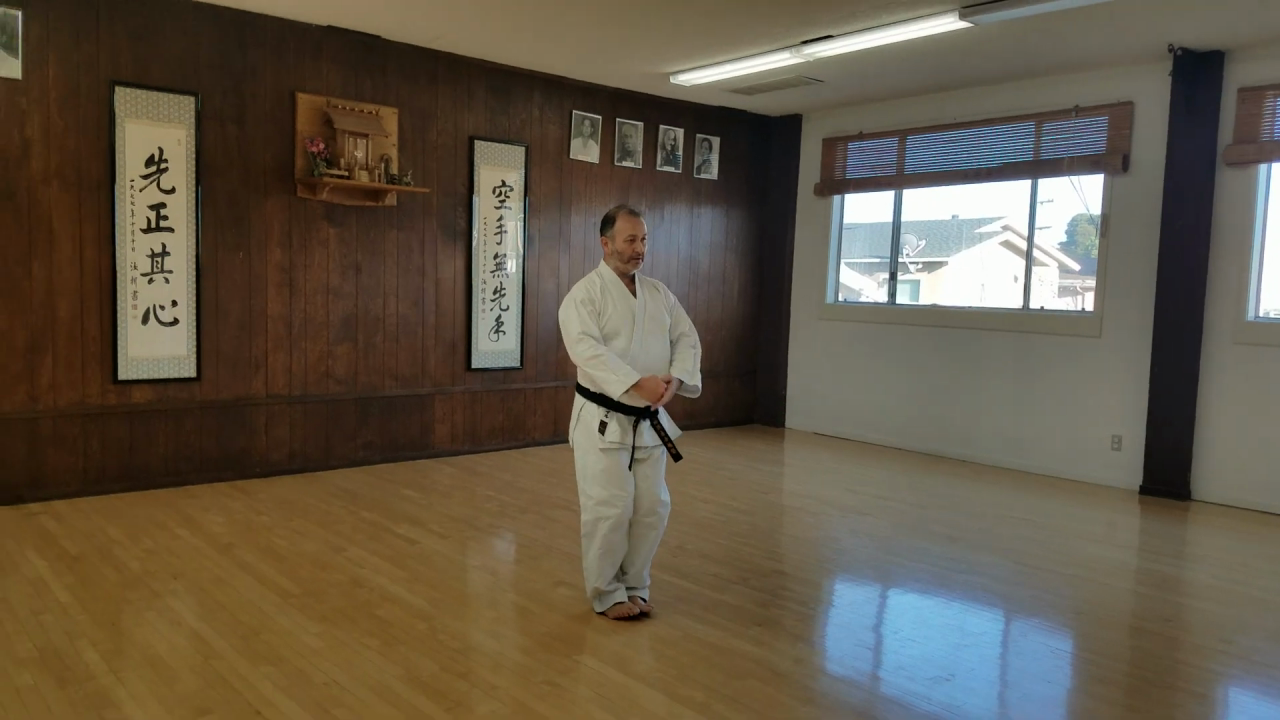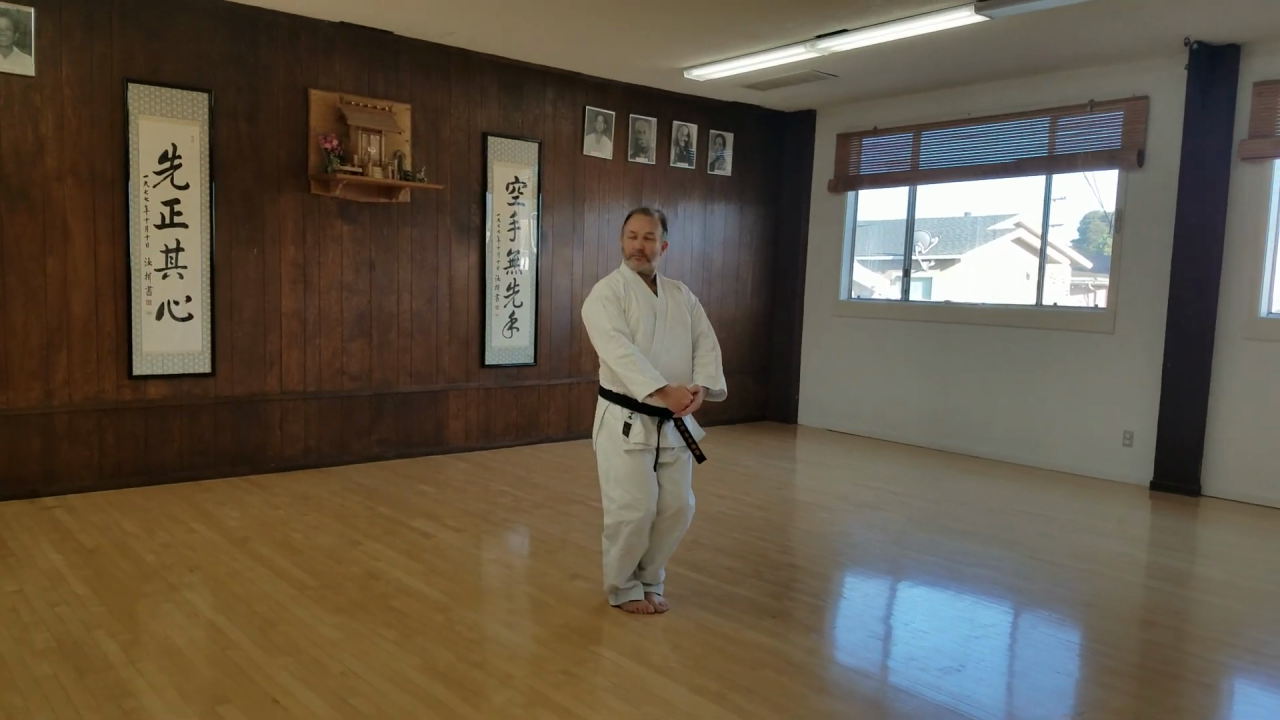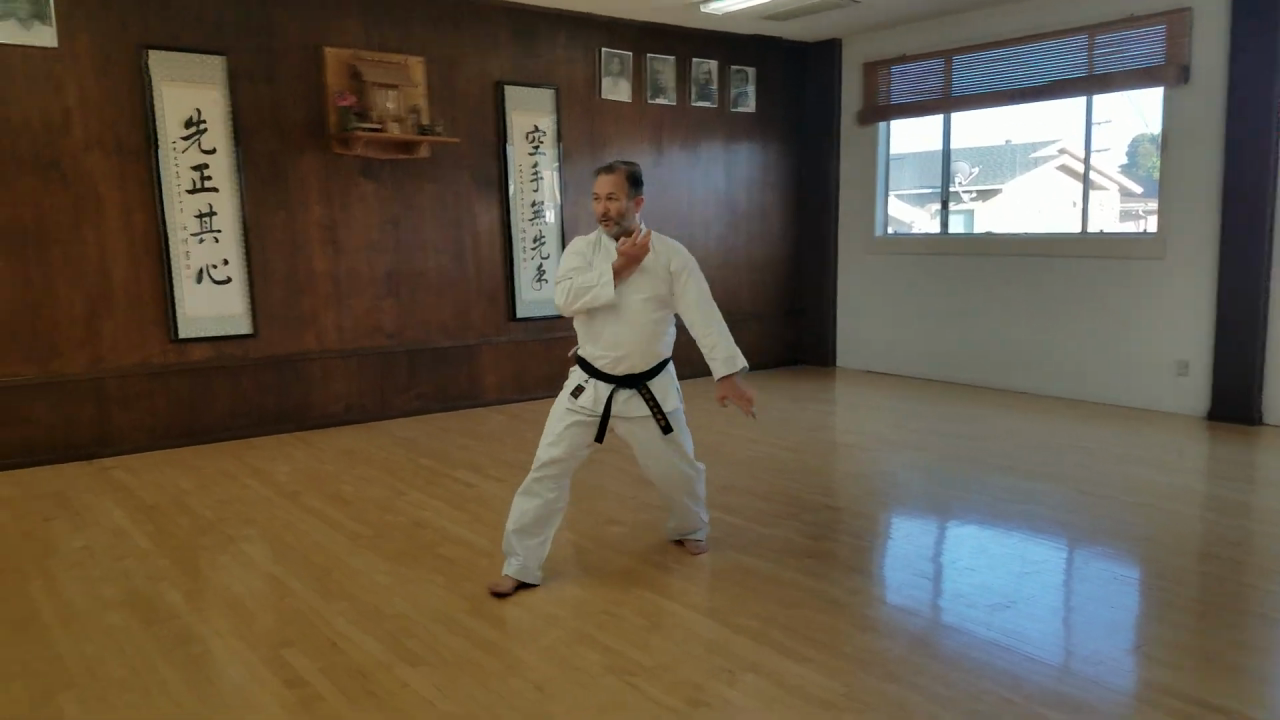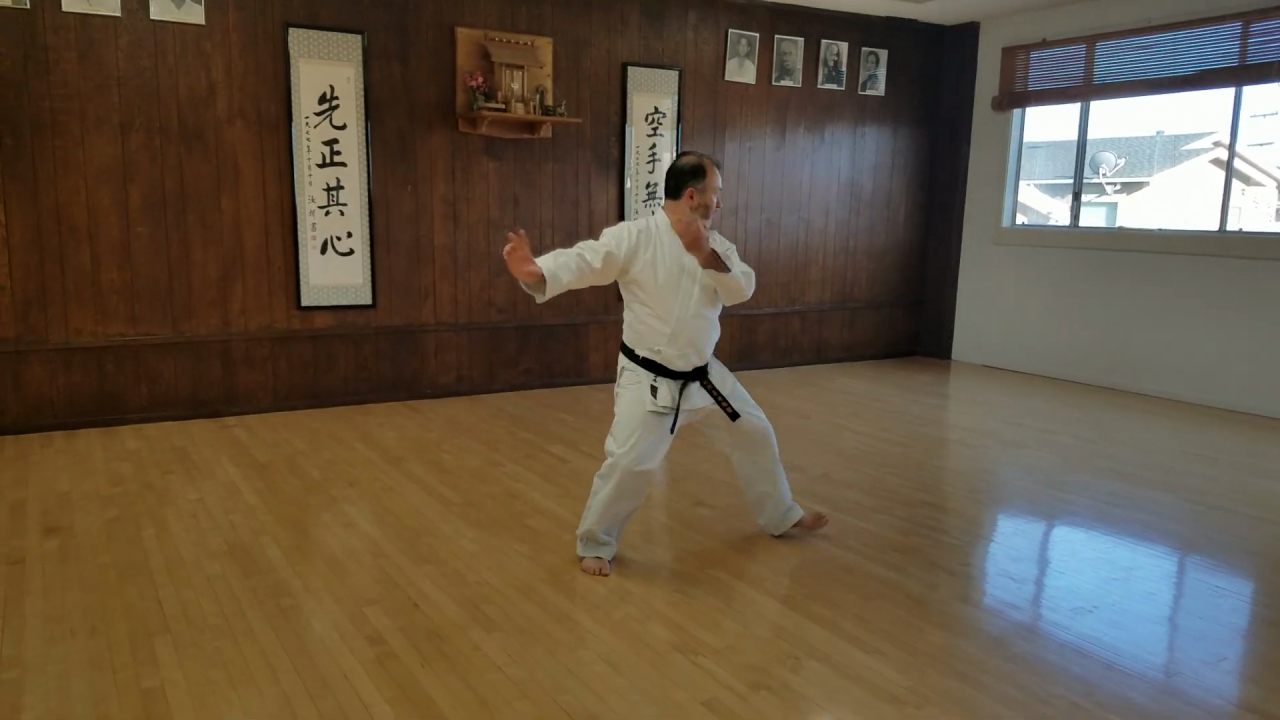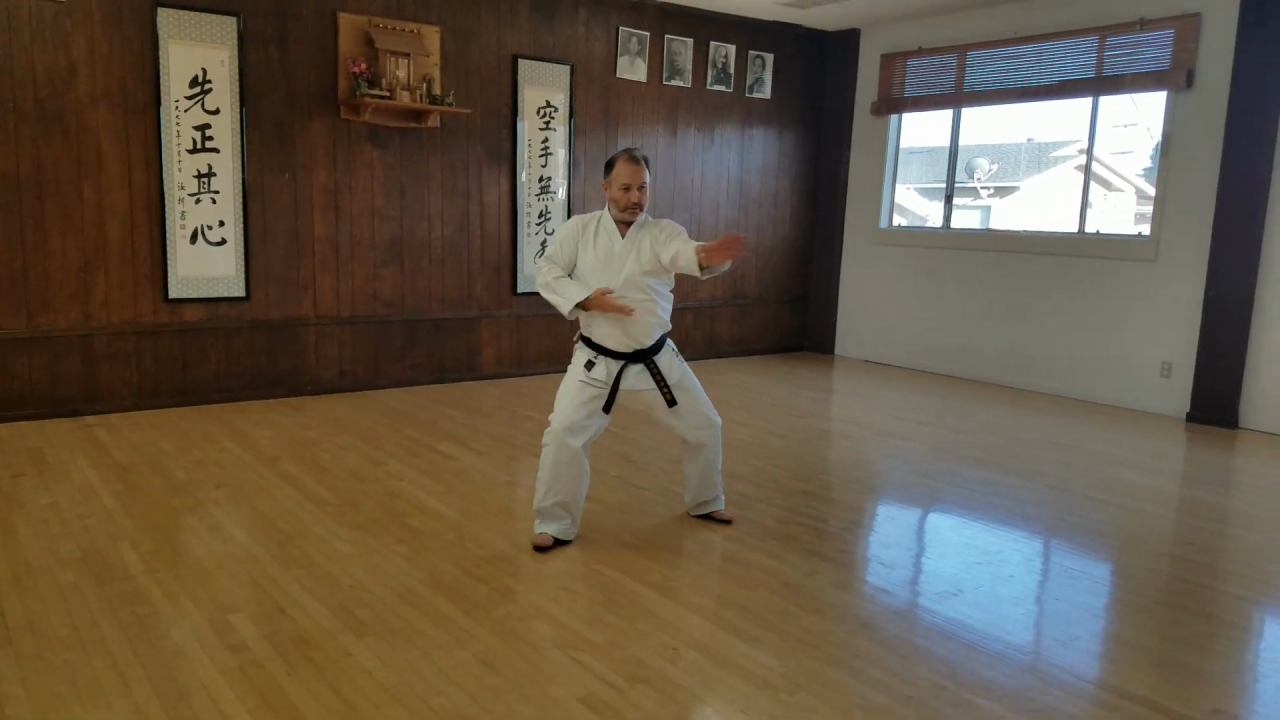
dt=1s
person 1, frame 1
left shoulder: (660, 293)
right shoulder: (585, 294)
left elbow: (687, 340)
right elbow: (587, 350)
left wrist: (675, 378)
right wrist: (639, 382)
left hip: (649, 421)
right hip: (602, 420)
left knee: (652, 507)
right knee: (609, 508)
left ankle: (634, 585)
right ankle: (606, 593)
person 1, frame 2
left shoulder: (681, 294)
right shoulder: (606, 293)
left elbow: (706, 345)
right elbow: (619, 350)
left wrist: (701, 386)
right wrist: (665, 390)
left hip: (673, 422)
right hip: (626, 421)
left knee: (676, 508)
right knee: (631, 510)
left ankle: (649, 582)
right ankle: (623, 588)
person 1, frame 3
left shoulder: (671, 253)
right shoulder: (582, 247)
left elbow: (704, 317)
right elbow: (567, 299)
left wrist: (729, 373)
right wrist: (617, 269)
left hip: (648, 387)
right hip: (589, 384)
left knee: (676, 468)
right knee: (549, 468)
left ankle: (688, 527)
right ankle: (521, 566)
person 1, frame 4
left shoulder: (710, 242)
right shoulder: (632, 237)
left elbow: (740, 289)
right elbow: (581, 261)
left wrist: (709, 256)
right wrist: (534, 274)
left hip: (703, 372)
right hip: (648, 378)
left knee: (754, 435)
right knee: (632, 465)
left ankle: (782, 515)
right ankle: (595, 544)
person 1, frame 5
left shoulder: (665, 231)
right shoulder: (579, 228)
left elbow: (689, 255)
right elbow: (549, 272)
left wrist: (710, 258)
right wrist: (587, 300)
left hip: (655, 360)
right hip: (598, 359)
left knee: (703, 427)
right knee: (565, 433)
left ankle: (706, 501)
right ankle: (556, 523)
